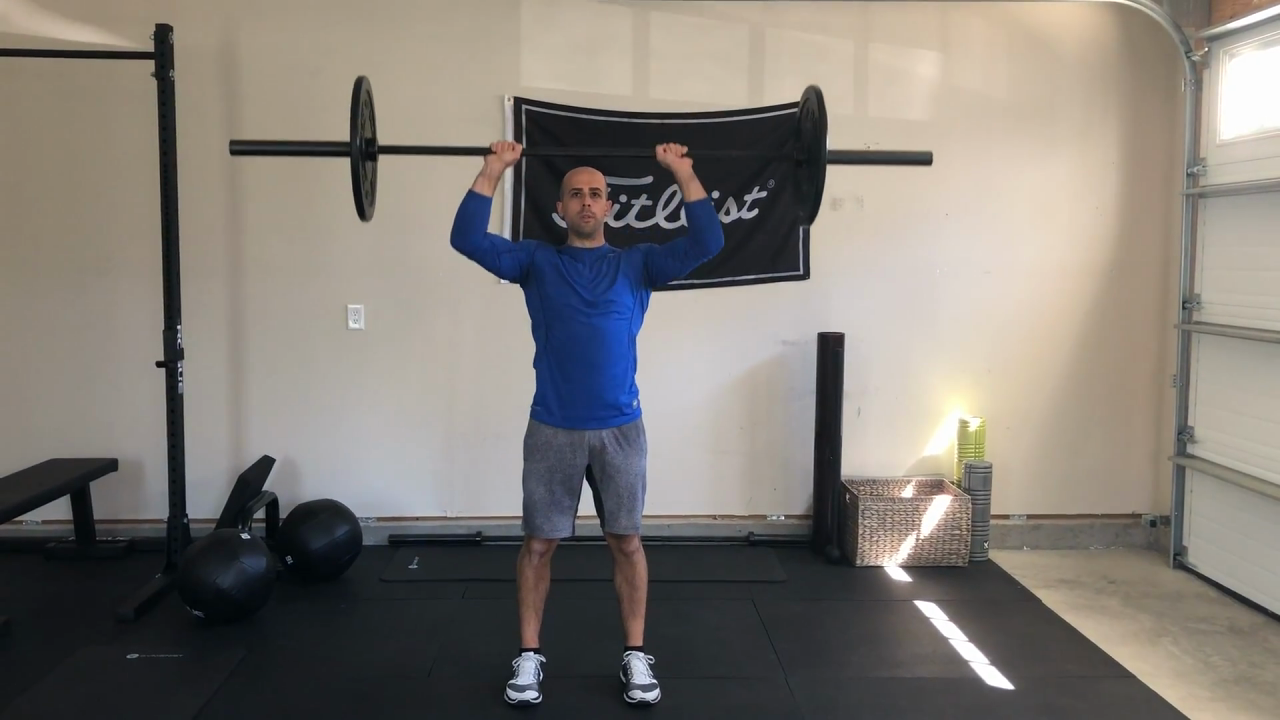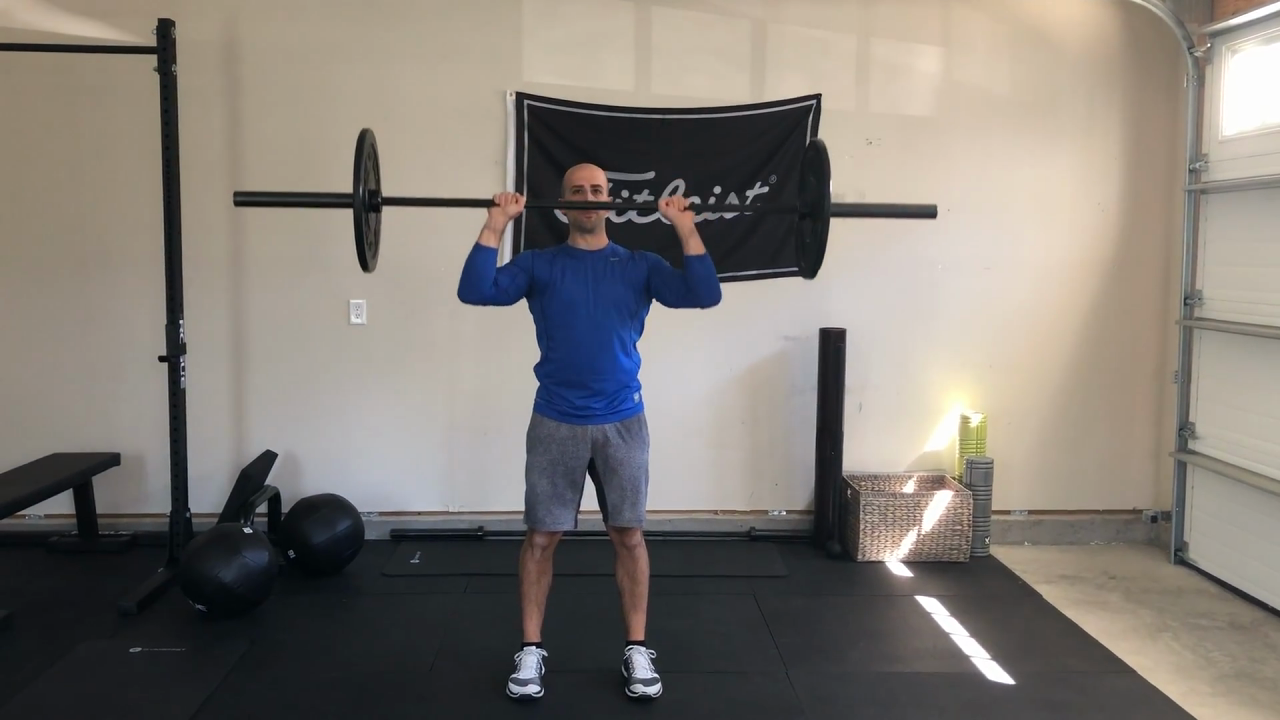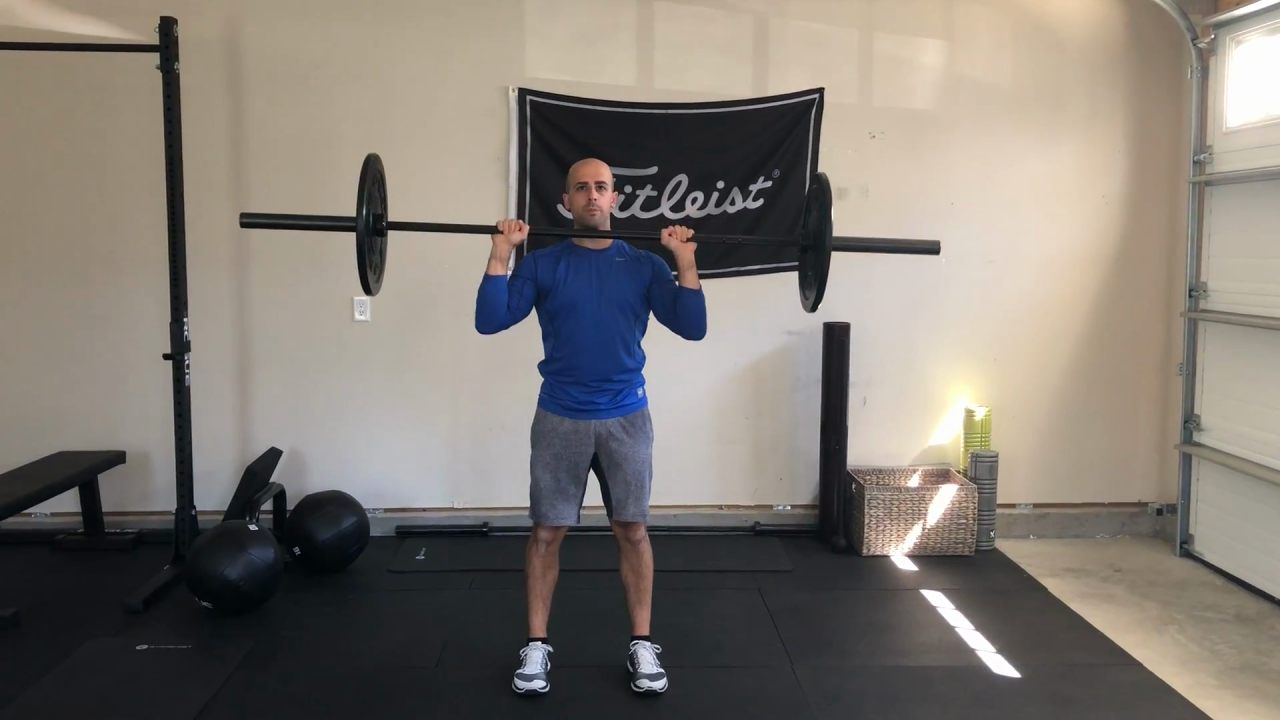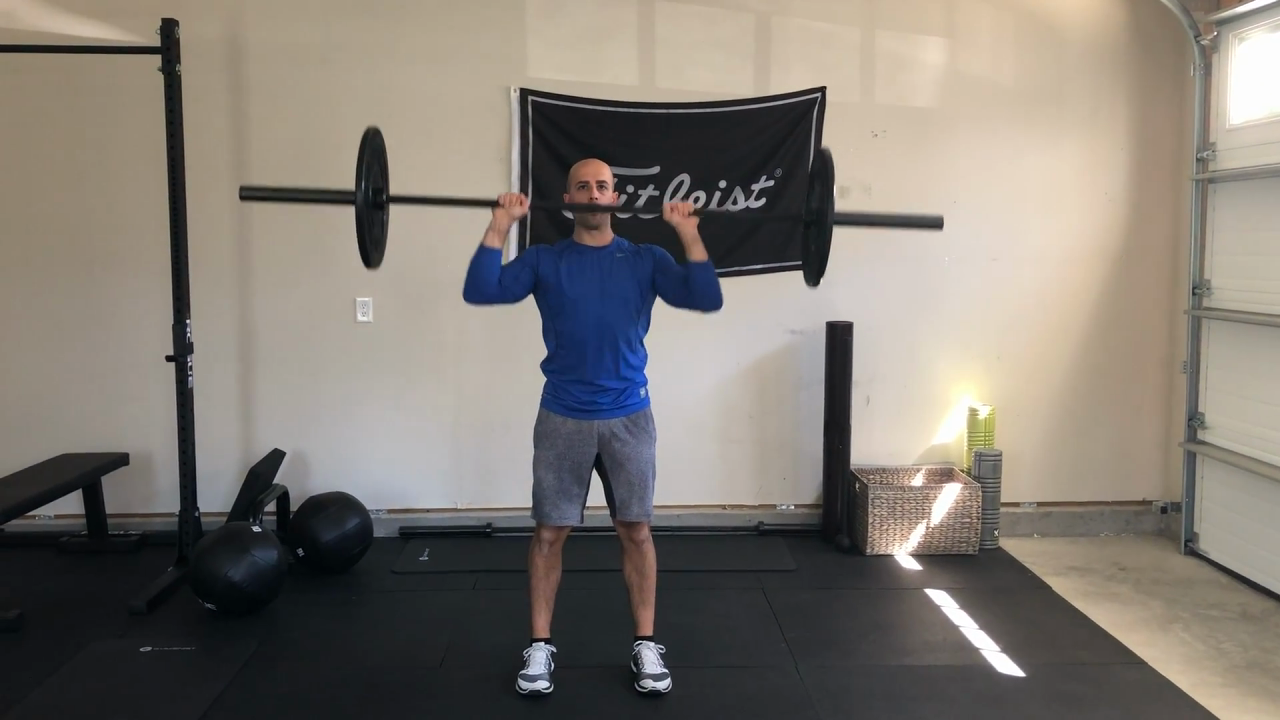
dt=0.5s
person 1, frame 1
left shoulder: (638, 264)
right shoulder: (537, 261)
left elbow: (706, 241)
right elbow: (467, 238)
left wrist: (683, 172)
right wrist: (493, 169)
left hip: (621, 429)
right hip: (552, 429)
left knee: (626, 541)
right knee: (538, 544)
left ankle: (635, 656)
right ankle: (529, 656)
person 1, frame 2
left shoulder: (640, 265)
right shoulder: (538, 263)
left elbow: (704, 294)
right elbow: (475, 291)
left wrist: (684, 228)
right wrist: (494, 225)
left hip: (622, 421)
right hip: (554, 422)
left knee: (628, 535)
right knee: (541, 537)
left ankle: (636, 650)
right ankle: (530, 650)
person 1, frame 3
left shoulder: (645, 265)
right shoulder: (541, 264)
left elbow: (693, 327)
right elbow: (489, 321)
left wrist: (686, 261)
right wrist: (499, 254)
left hip: (627, 417)
right hip: (559, 418)
left knee: (632, 531)
right knee: (546, 532)
left ankle: (642, 645)
right ankle: (536, 645)
person 1, frame 4
left shoulder: (646, 260)
right shoulder: (544, 260)
left elbow: (707, 298)
right elbow: (479, 289)
left wrist: (689, 232)
right wrist: (499, 225)
left hip: (629, 416)
right hip: (562, 418)
left knee: (636, 529)
right knee: (549, 532)
left ankle: (645, 646)
right ankle: (539, 647)
